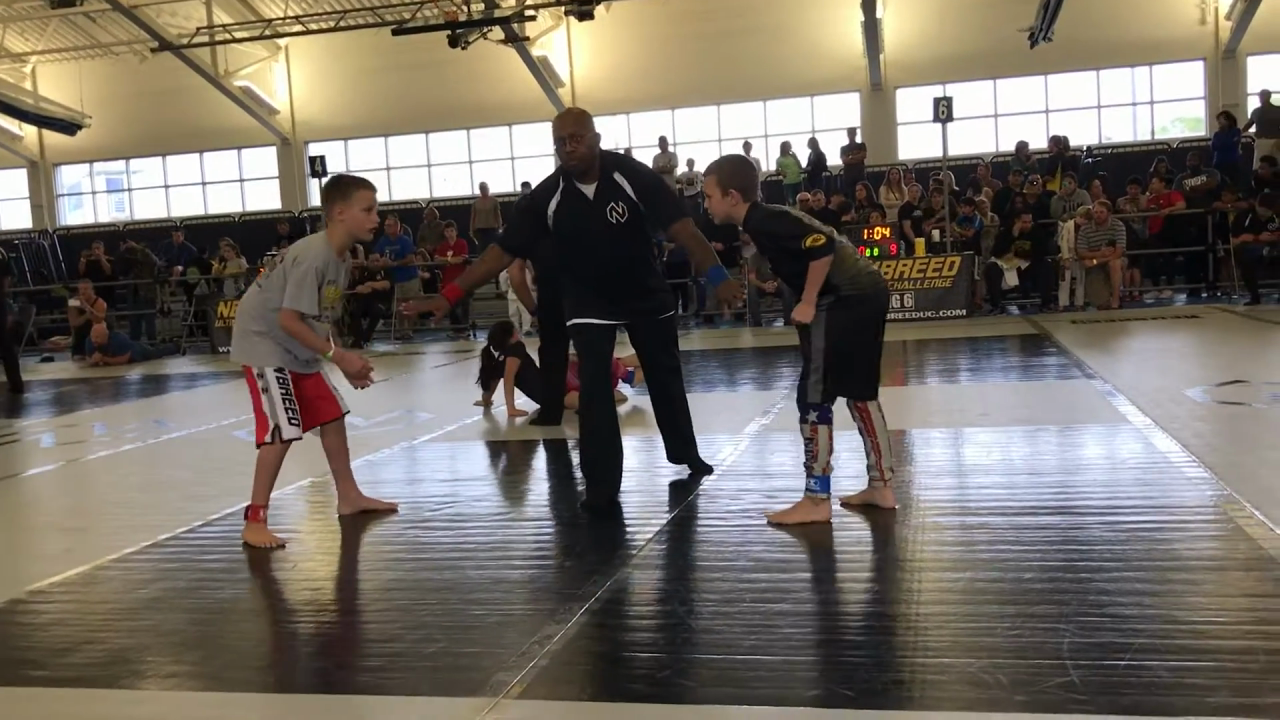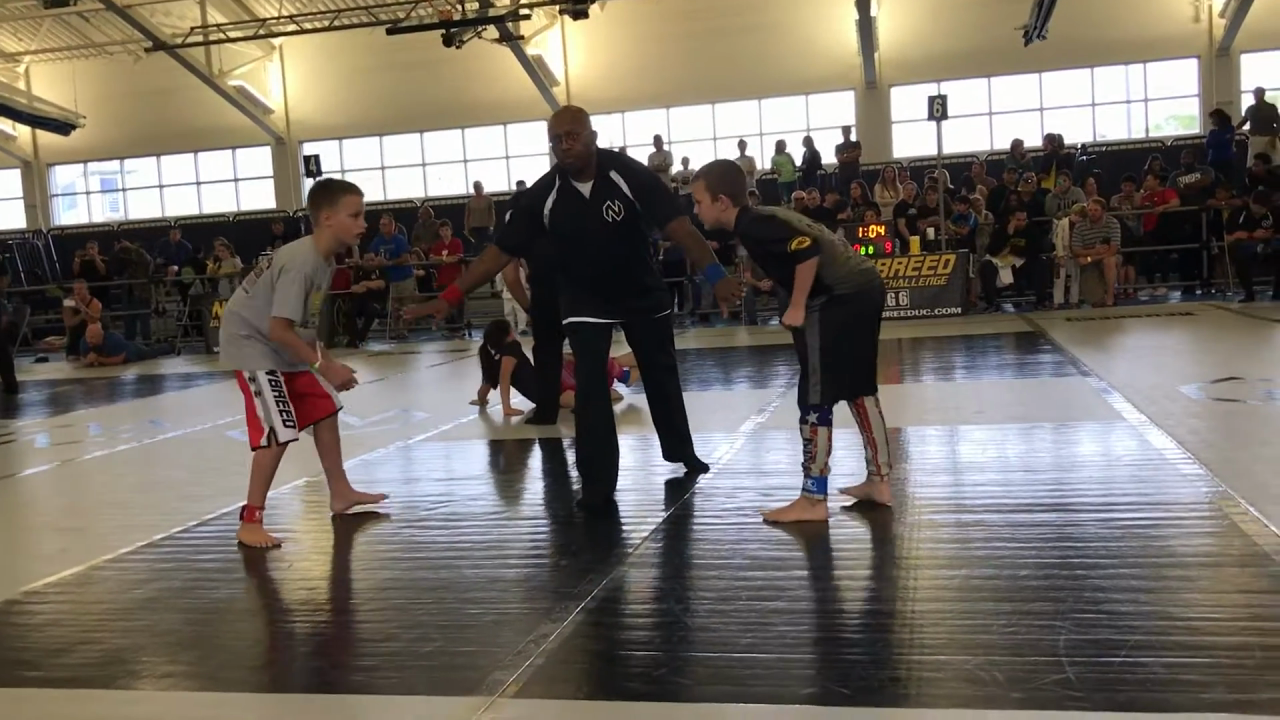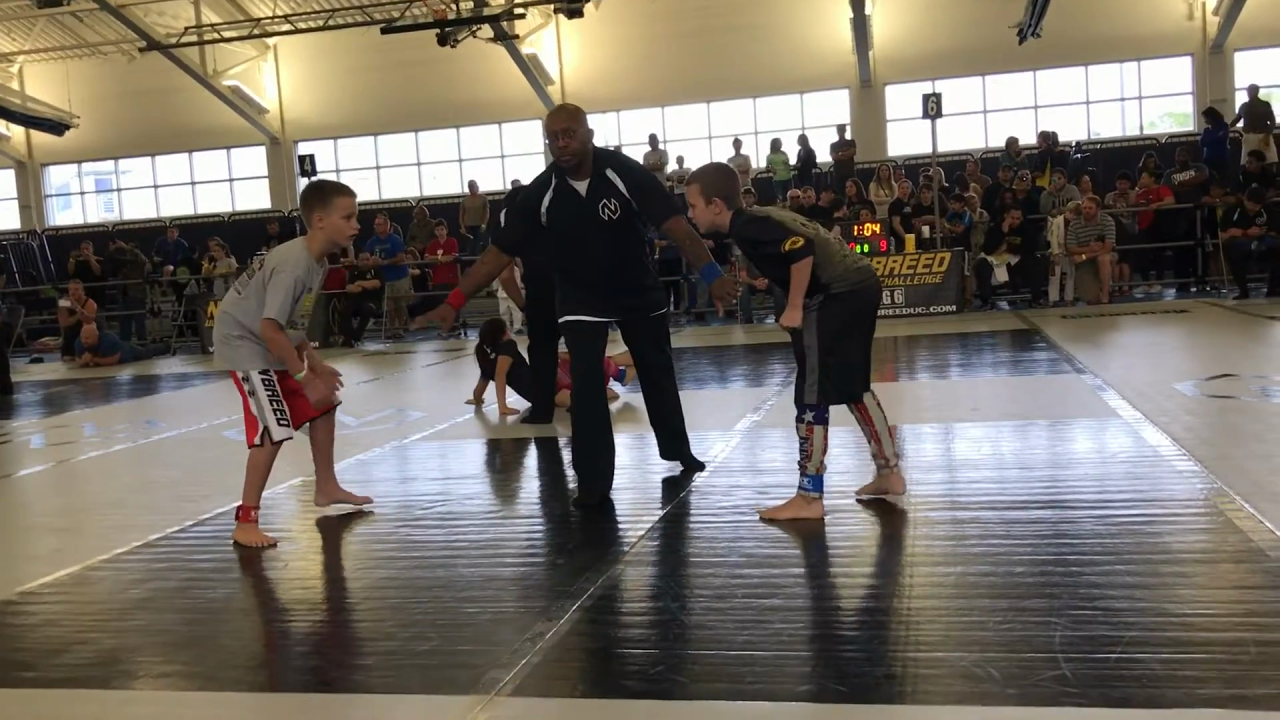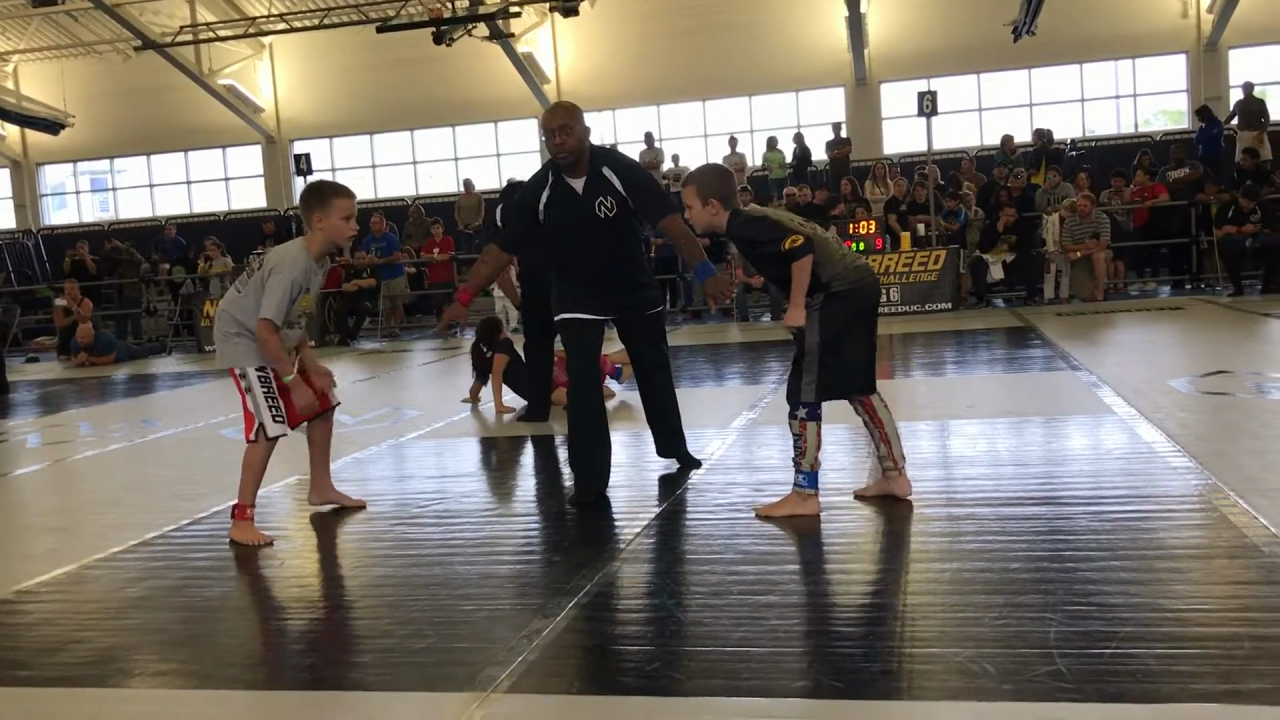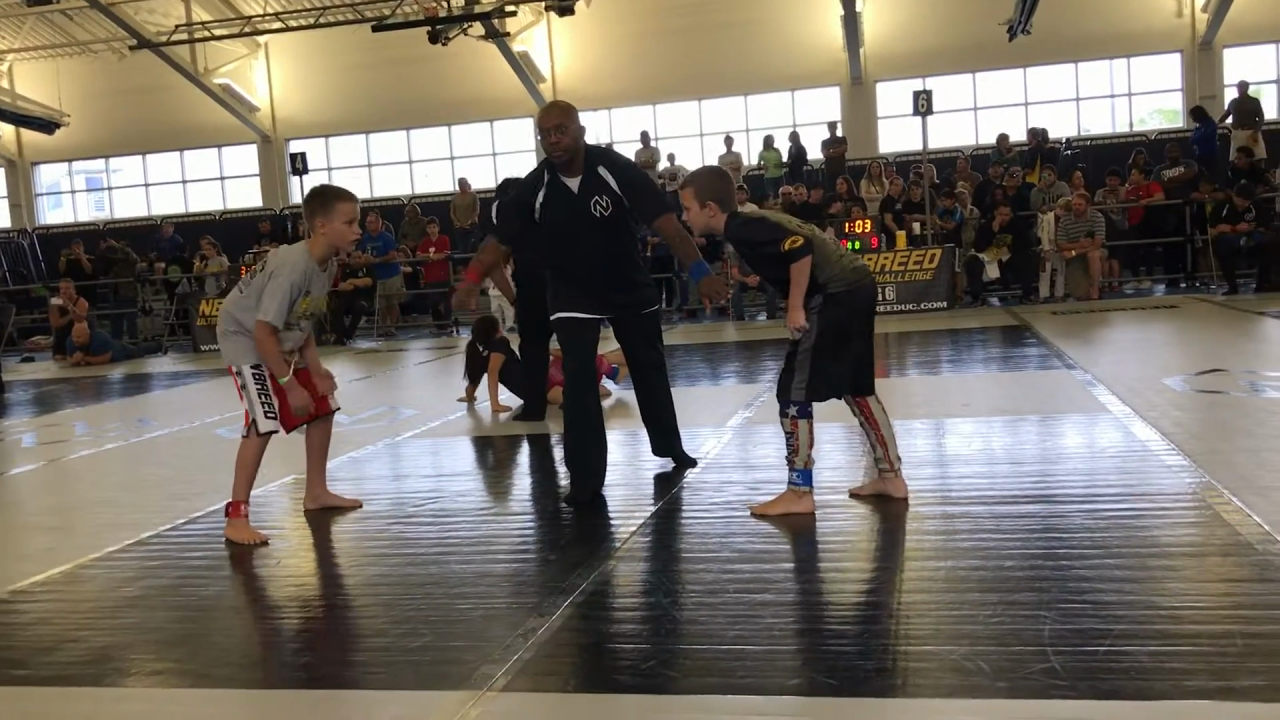
dt=0.1s
person 1, frame 1
left shoulder: (633, 176)
right shoulder: (547, 197)
left elbow: (679, 226)
right elbow: (503, 250)
left wrist: (717, 275)
right wrist: (450, 294)
left hip: (646, 294)
right hip: (588, 301)
left knee: (666, 377)
right knee: (595, 388)
left ankle: (685, 453)
right ankle: (601, 485)
person 1, frame 2
left shoulder: (629, 174)
right shoulder: (544, 195)
left elbow: (676, 225)
right elbow: (500, 250)
left wrist: (715, 274)
right wrist: (450, 297)
left hip: (642, 293)
right hip: (584, 300)
left knee: (662, 375)
right knee: (591, 387)
left ankle: (681, 451)
right ankle: (597, 484)
person 1, frame 3
left shoulder: (624, 172)
right shoulder: (540, 193)
left elbow: (672, 222)
right elbow: (500, 251)
left wrist: (712, 273)
right wrist: (456, 300)
left hip: (639, 291)
right hip: (581, 299)
left knee: (659, 373)
right knee: (587, 385)
left ankle: (678, 451)
right ankle: (594, 482)
person 1, frame 4
left shoulder: (621, 171)
right shoulder: (537, 191)
left elbow: (669, 222)
right elbow: (501, 248)
left wrist: (706, 272)
right wrist: (465, 298)
left hip: (634, 290)
right hip: (577, 297)
left knee: (654, 371)
right knee: (582, 383)
left ankle: (674, 448)
right ankle: (589, 479)
person 1, frame 5
left shoulder: (616, 169)
right shoulder: (534, 188)
left elbow: (663, 221)
right elbow: (501, 239)
left wrist: (701, 272)
right wrist: (472, 279)
left hip: (630, 288)
right hip: (573, 295)
left knee: (650, 370)
right knee: (578, 381)
left ankle: (669, 446)
right ankle: (585, 478)
person 2, frame 1
left shoulder: (342, 258)
right shoulder: (312, 256)
right elbow: (290, 319)
left wrist: (344, 357)
right wrist: (339, 355)
left hip: (296, 347)
right hip: (262, 340)
left knee: (331, 414)
right knee: (283, 428)
left ankle: (349, 497)
right ankle: (254, 521)
person 2, frame 2
left shoulder: (327, 261)
right shoulder: (301, 262)
right elbow: (278, 327)
left wrist: (327, 364)
right wrist: (323, 365)
left hip: (284, 349)
right hip: (250, 343)
left knee: (325, 410)
right knee: (278, 431)
left ankle: (341, 493)
right ankle: (250, 521)
person 2, frame 3
left shoulder: (318, 261)
right shoulder: (293, 265)
right elbow: (269, 329)
left wrist: (316, 364)
right wrist: (304, 376)
left hip: (278, 344)
right hip: (245, 342)
left knee: (325, 404)
right knee: (273, 429)
left ankle: (327, 488)
right ankle: (246, 521)
person 2, frame 4
left shoulder: (320, 262)
right shoulder: (291, 266)
right elbow: (265, 329)
left wrist: (312, 365)
right wrist: (294, 381)
left hip: (277, 344)
right hip: (243, 340)
left knee: (323, 404)
right knee: (269, 426)
left ankle: (320, 488)
right ankle: (242, 518)
person 2, frame 5
left shoulder: (328, 265)
right shoulder: (291, 267)
right elbow: (263, 331)
left wrist: (315, 369)
right wrist: (288, 384)
left hip: (282, 344)
right hip: (245, 340)
left knee: (323, 406)
right knee: (264, 424)
left ankle: (316, 491)
right ankle: (236, 516)
person 3, frame 1
left shoulder: (762, 222)
right shoulder: (769, 216)
left elbow: (822, 247)
left wrist: (807, 303)
right wrist: (811, 300)
left hip: (845, 300)
right hip: (867, 293)
left knee: (814, 397)
right knee: (860, 392)
left ankle: (816, 500)
right ankle: (880, 485)
person 3, frame 2
left shoulder: (751, 226)
right shoulder: (760, 219)
left elbow: (808, 250)
left wrist: (797, 307)
right wrist: (802, 303)
left hip: (839, 299)
right hip: (863, 288)
left knee: (816, 397)
right knee: (859, 388)
left ankle: (813, 500)
right ankle: (878, 480)
person 3, frame 3
left shoulder: (746, 227)
right shoulder: (755, 219)
left elbow: (801, 249)
left wrist: (794, 307)
right wrist: (800, 304)
left hip: (837, 296)
right hip: (860, 286)
left knee: (811, 394)
right knee: (852, 387)
left ankle: (809, 497)
right ankle: (889, 473)
person 3, frame 4
left shoulder: (743, 228)
right shoulder: (753, 219)
left elbow: (801, 248)
left wrist: (796, 307)
left hip: (837, 295)
right hip: (859, 284)
left knee: (805, 392)
right knee: (858, 387)
left ankle: (804, 494)
right ankle: (894, 475)
person 3, frame 5
left shoulder: (741, 230)
right shoulder: (749, 223)
left elbow: (801, 248)
left wrist: (795, 308)
left hip: (835, 296)
right hip: (856, 286)
left knee: (794, 391)
right knee: (856, 387)
left ankle: (799, 492)
right ankle: (890, 476)
person 4, frame 1
left shoulder: (517, 223)
right shoulder: (562, 213)
left elbow: (516, 277)
left wrist: (534, 310)
left hip: (553, 285)
right hip: (584, 281)
left knee: (552, 348)
right knee: (591, 344)
left ankle: (551, 411)
right ankle: (597, 404)
person 4, frame 2
left shoulder: (509, 219)
right shoulder: (556, 209)
left elbow: (509, 275)
left wrist: (528, 307)
left hip: (546, 283)
right hip: (578, 279)
left knee: (546, 347)
right knee: (587, 342)
left ankle: (546, 410)
right ankle: (590, 403)
person 4, frame 3
left shoulder: (503, 217)
left elbow: (504, 274)
left wrist: (523, 306)
left hip: (541, 281)
left knee: (542, 346)
left ankle: (542, 409)
person 4, frame 4
left shoulder: (498, 213)
left elbow: (499, 269)
left wrist: (518, 304)
left hip: (536, 279)
left knee: (536, 344)
left ankle: (536, 408)
person 4, frame 5
left shoulder: (494, 212)
left elbow: (494, 265)
left wrist: (513, 300)
left hip: (531, 276)
left knee: (533, 342)
left ankle: (533, 406)
